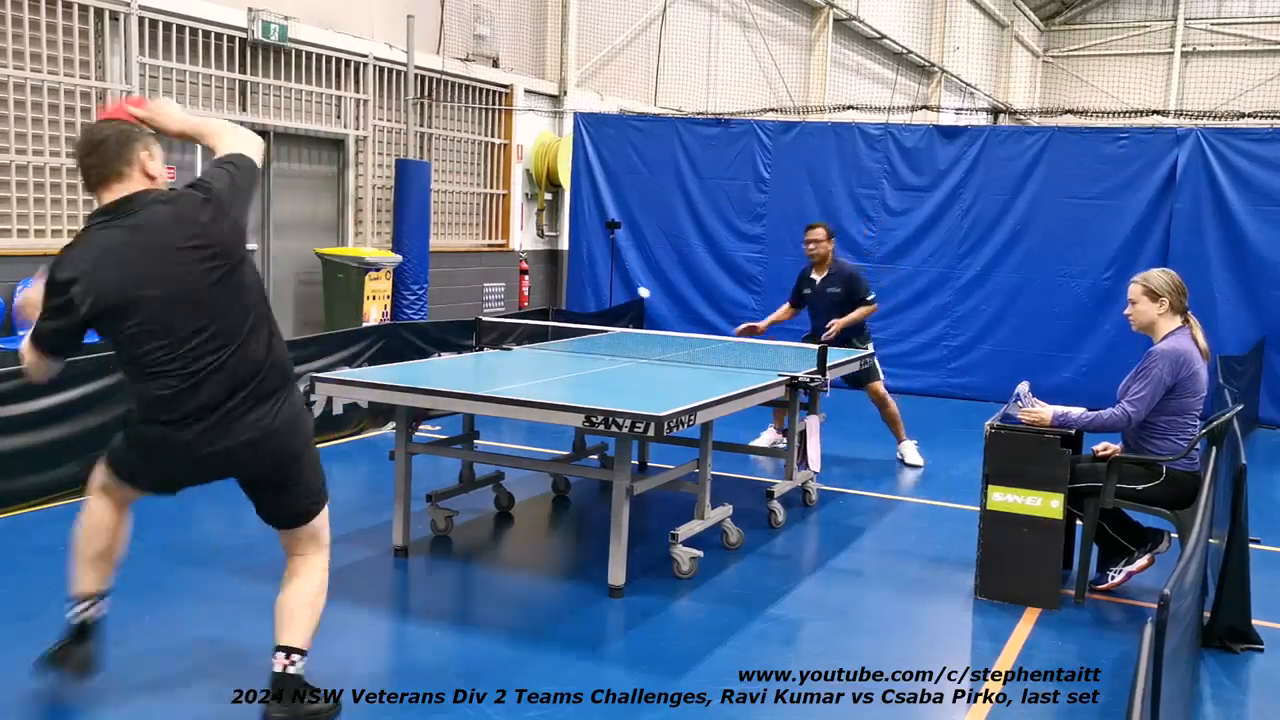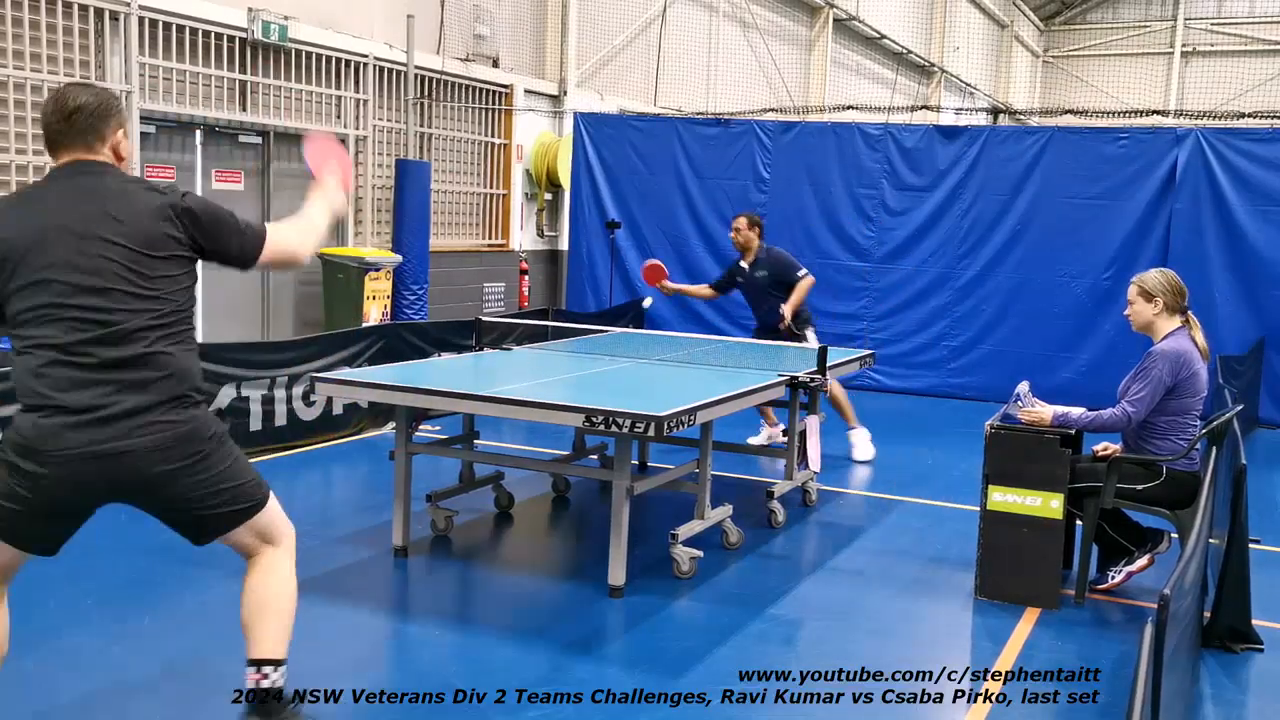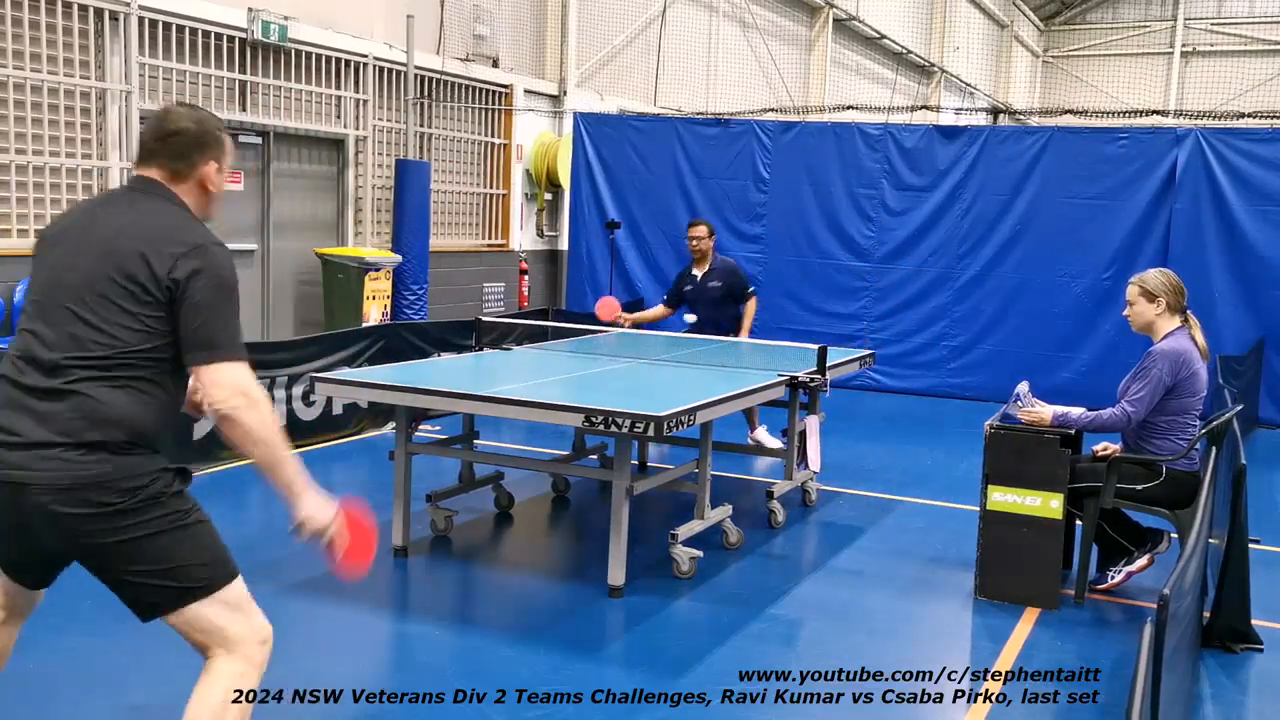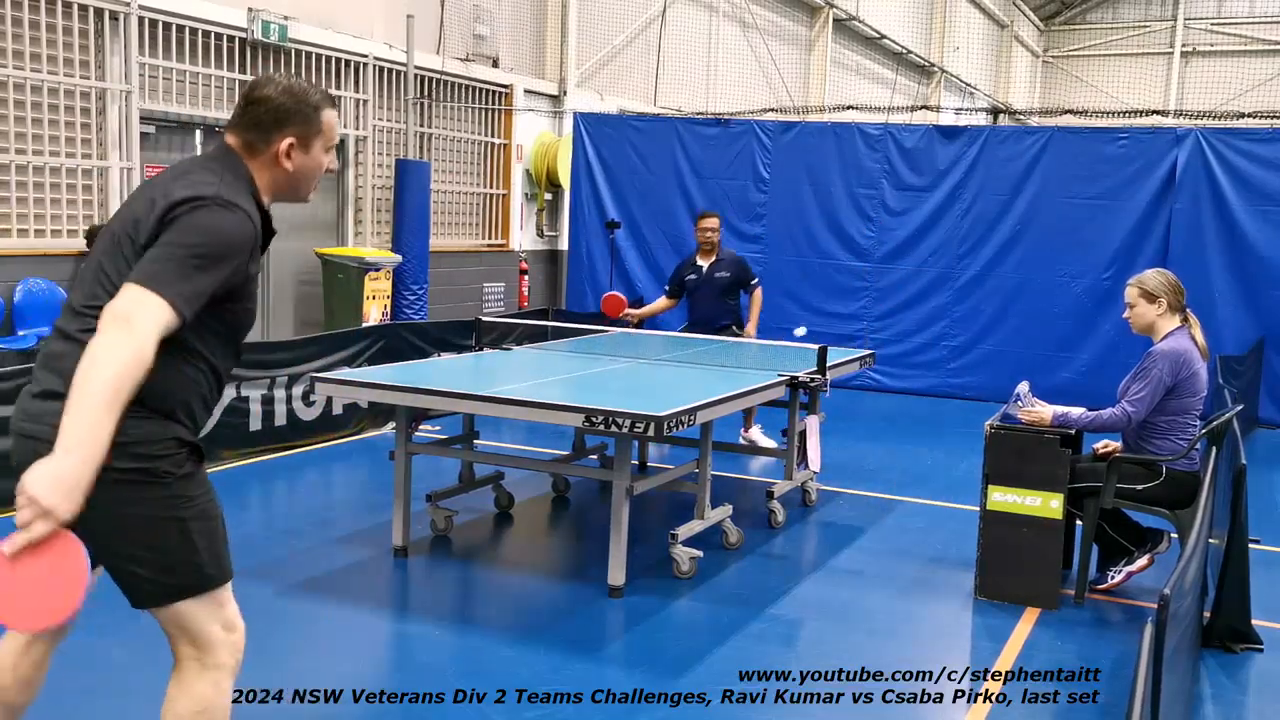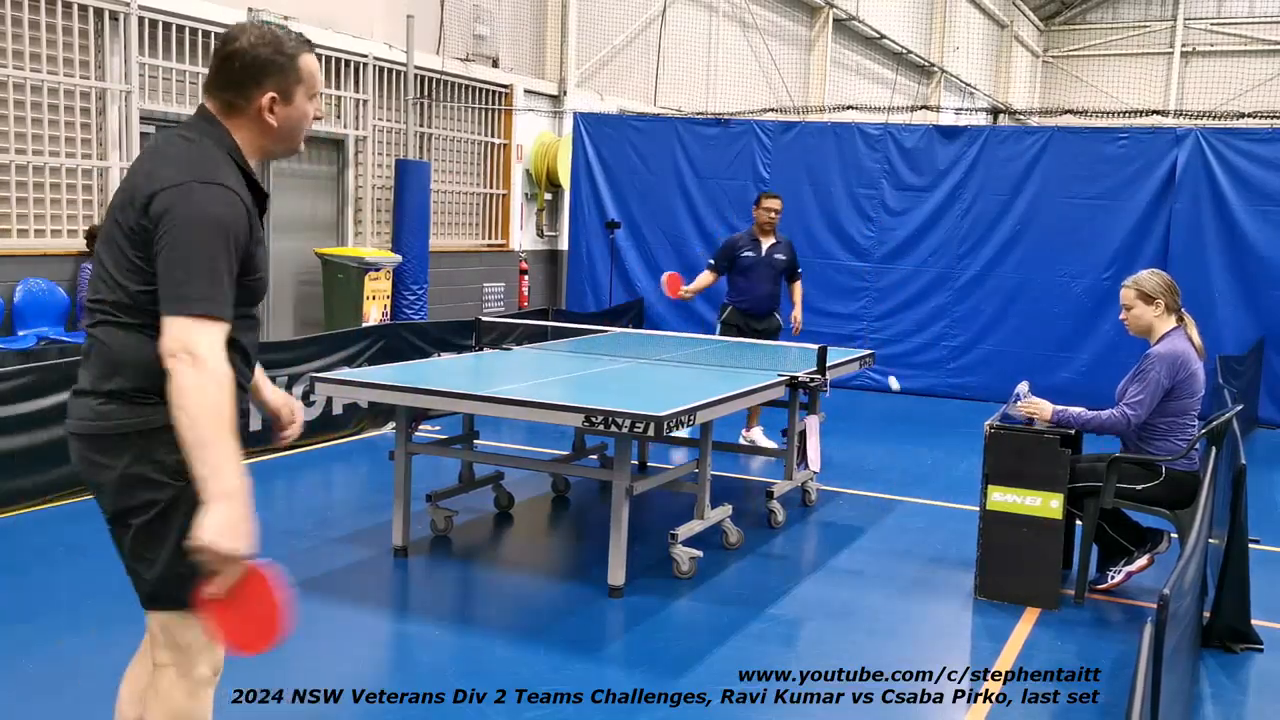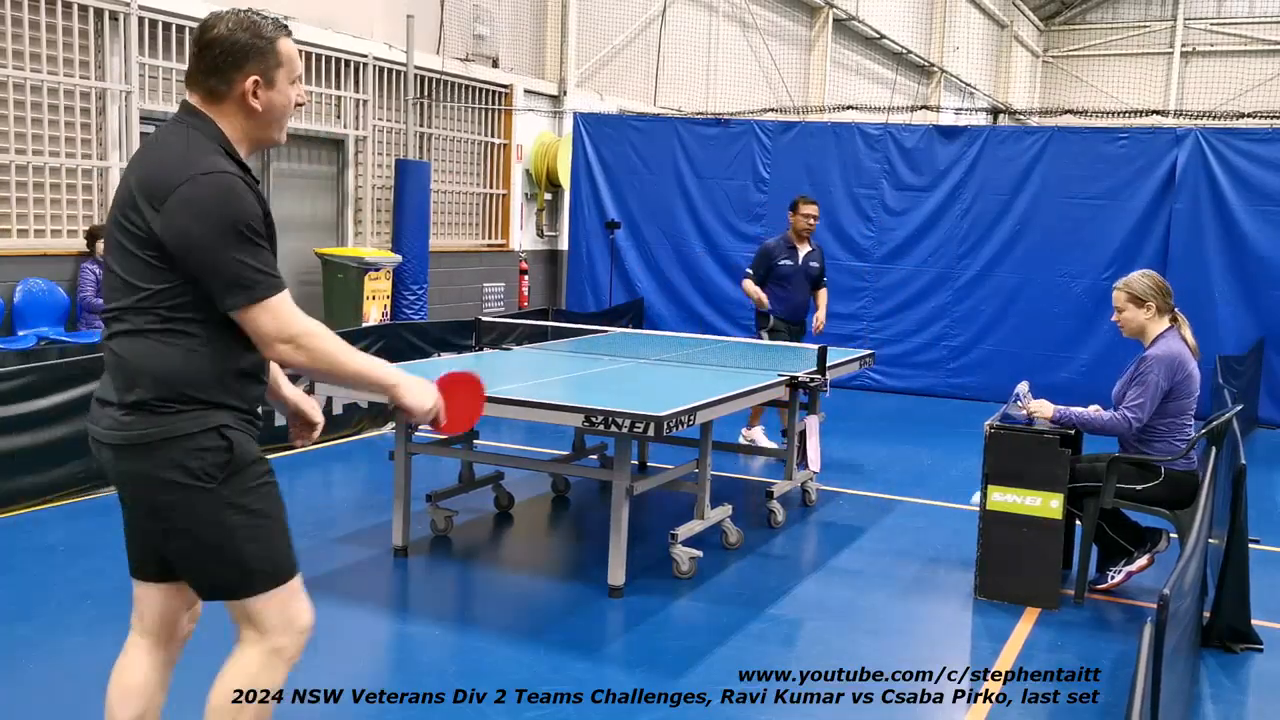
dt=0.3s
person 1, frame 1
left shoulder: (76, 267)
right shoulder: (207, 206)
left elbow: (39, 366)
right elbow: (244, 142)
left wrist: (36, 312)
right wrist: (173, 116)
left hip: (173, 437)
right hip: (273, 420)
left knee: (110, 485)
right knee: (310, 549)
left ankle: (82, 631)
person 1, frame 2
right shoulder: (169, 209)
right elbow: (291, 249)
right wrist: (326, 202)
left hip: (53, 444)
right hip: (169, 435)
right knee: (273, 541)
person 1, frame 3
left shoulder: (69, 224)
right shoulder: (198, 255)
right elbow: (227, 398)
right wrist: (303, 493)
right hip: (110, 483)
right knee: (242, 641)
person 1, frame 4
left shoulder: (191, 180)
right shoulder: (226, 218)
right elbow: (128, 329)
right wrist: (75, 463)
right hip: (116, 447)
right knee: (214, 644)
person 1, frame 5
left shoulder: (190, 165)
right shoulder: (204, 194)
right elbow: (189, 355)
left wrist: (258, 388)
right wrist: (226, 501)
left hip: (128, 427)
right hip: (155, 438)
left knee: (169, 638)
right knee: (190, 651)
person 1, frame 6
left shoulder: (181, 155)
right shoulder: (206, 184)
right elbow: (282, 333)
left wrist: (283, 393)
right wrist: (397, 385)
left hip: (149, 430)
right hip: (188, 441)
left knee: (159, 631)
right knee: (280, 624)
person 2, frame 1
left shoulder: (1168, 353)
right shoulder: (1177, 345)
left elbow: (1127, 416)
left wrist: (1058, 417)
right wrist: (1123, 446)
left hip: (1167, 476)
right hip: (1161, 463)
left knee: (1064, 480)
left ankle: (1142, 542)
right ankle: (1119, 556)
person 2, frame 2
left shoulder: (1167, 354)
right shoulder: (1177, 345)
left elbow: (1127, 416)
left wrist: (1058, 417)
right wrist: (1123, 446)
left hip: (1167, 476)
right hip: (1161, 464)
left knee: (1065, 480)
left ankle: (1141, 543)
right ankle: (1119, 556)
person 2, frame 3
left shoulder: (1167, 353)
right shoulder: (1178, 345)
left elbow: (1126, 415)
left wrist: (1057, 417)
right wrist: (1123, 446)
left hip: (1167, 476)
right hip: (1161, 464)
left knee: (1065, 480)
left ankle: (1141, 542)
right ankle: (1119, 556)
person 2, frame 4
left shoulder: (1167, 353)
right shoulder: (1177, 345)
left elbow: (1127, 415)
left wrist: (1058, 418)
right wrist: (1124, 444)
left hip: (1167, 476)
right hip: (1162, 465)
left knee: (1065, 479)
right knee: (1065, 467)
left ankle: (1141, 543)
right ankle: (1120, 556)
person 2, frame 5
left shoulder: (1165, 355)
right shoulder: (1170, 347)
left elbow: (1127, 418)
left wrist: (1057, 414)
left hip: (1167, 476)
right hip: (1160, 465)
left knee: (1065, 479)
right knee: (1066, 467)
left ankle: (1141, 542)
right ankle: (1119, 556)
person 2, frame 6
left shoulder: (1161, 357)
right shoulder: (1163, 348)
left elbow: (1128, 423)
left wrist: (1059, 414)
right wrist: (1103, 415)
left hip: (1165, 477)
right hip: (1156, 466)
left knee: (1065, 479)
right knee: (1066, 467)
left ankle: (1139, 542)
right ankle: (1119, 556)
person 3, frame 1
left shoulder: (847, 273)
right shoulder: (805, 276)
left elbow: (871, 305)
right elbow: (792, 306)
left wrist: (843, 323)
right wrist: (765, 323)
left hip: (852, 342)
right hip: (818, 340)
left knee: (878, 392)
left ankle: (904, 444)
right ankle: (776, 433)
person 3, frame 2
left shoulder: (775, 258)
right shoulder: (736, 269)
left elbow: (807, 280)
right elbow: (712, 291)
left wrist: (790, 308)
right wrist: (673, 288)
left hip: (795, 329)
right hip: (766, 332)
left ankle: (856, 431)
right ankle: (773, 429)
person 3, frame 3
left shoulder: (728, 269)
right shoulder: (683, 276)
left elbow: (750, 299)
right elbow: (666, 308)
left wrist: (744, 333)
right wrist: (632, 318)
left hip: (727, 339)
left ankle: (756, 431)
person 3, frame 4
left shoulder: (734, 261)
right shoulder: (685, 266)
left elbow: (755, 291)
right elbow: (669, 299)
left wrist: (752, 324)
right wrist: (639, 313)
left hip: (727, 333)
right hip: (694, 333)
left ankle: (750, 430)
person 3, frame 5
left shoulder: (786, 247)
right shoulder: (735, 242)
left elbow: (795, 280)
right elbow: (711, 271)
left wrist: (797, 308)
right wrist: (691, 289)
left hip: (767, 322)
right hip: (734, 316)
left ankle: (752, 431)
person 3, frame 6
left shoulder: (817, 253)
right shoulder: (771, 248)
left elbow: (820, 288)
right elbow: (749, 280)
left wrist: (821, 311)
right wrist: (756, 294)
left hip: (797, 325)
right hip: (772, 322)
left ankle: (751, 430)
right ankle: (791, 435)
